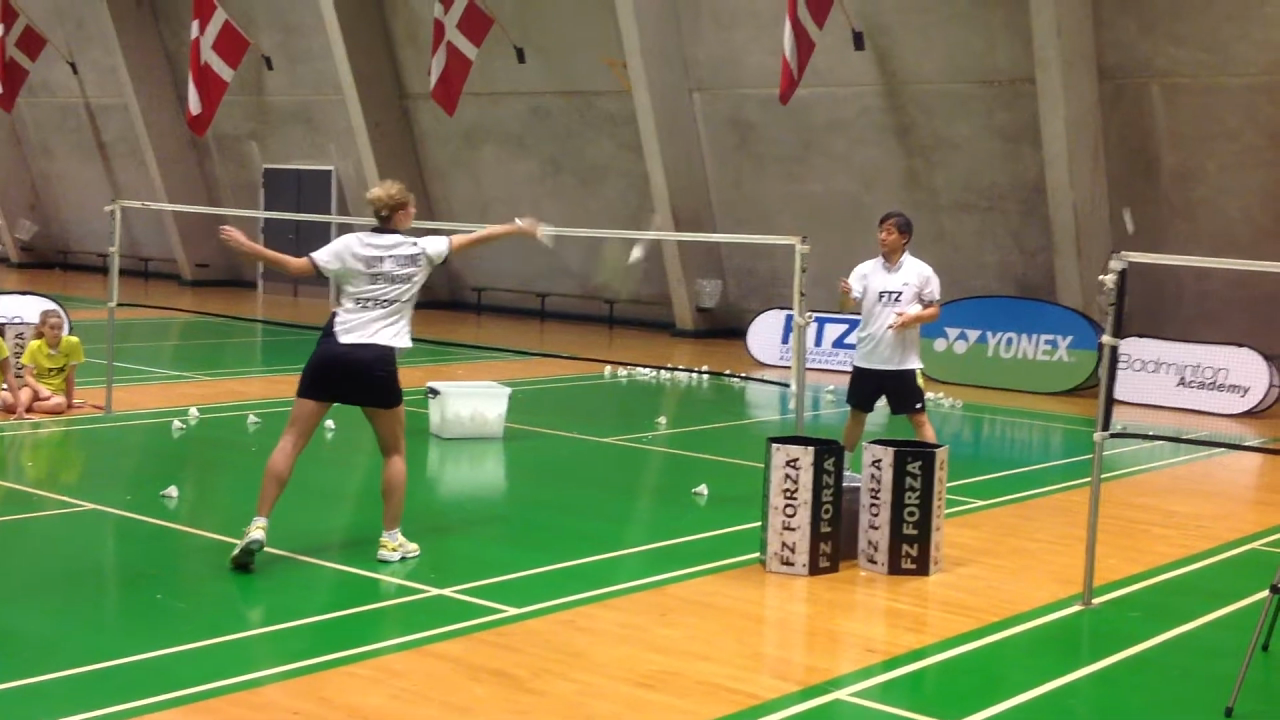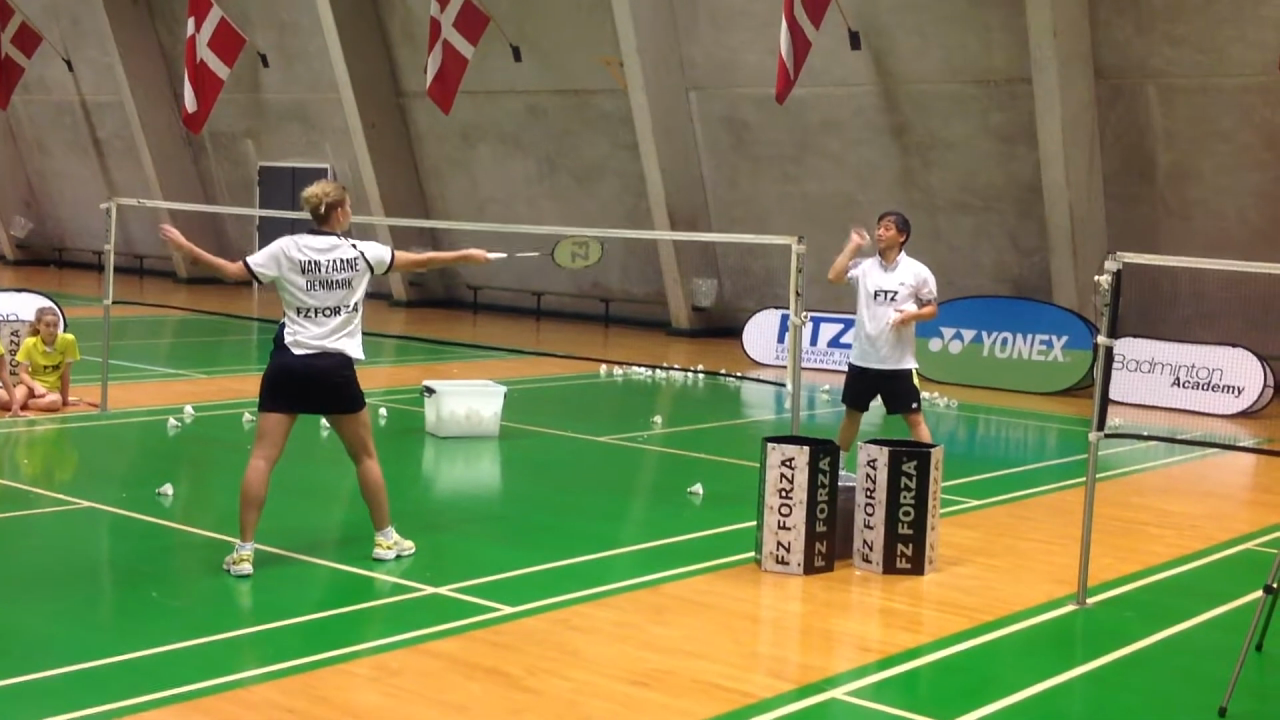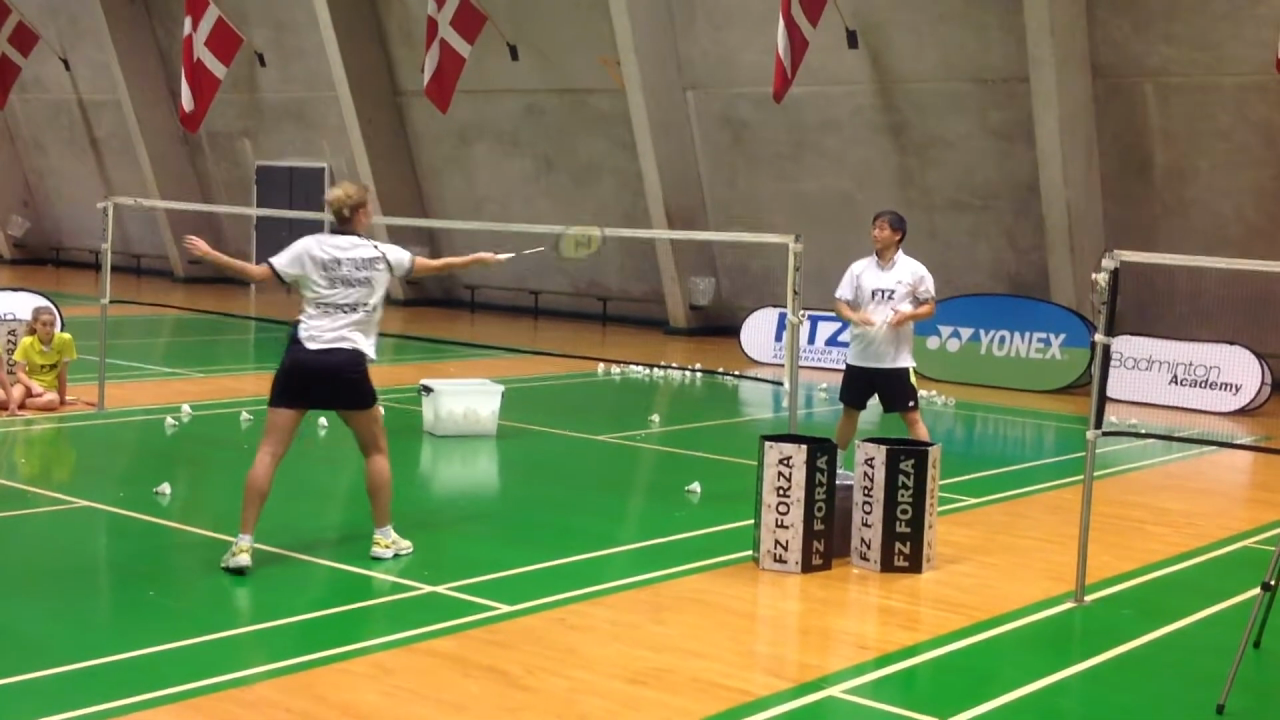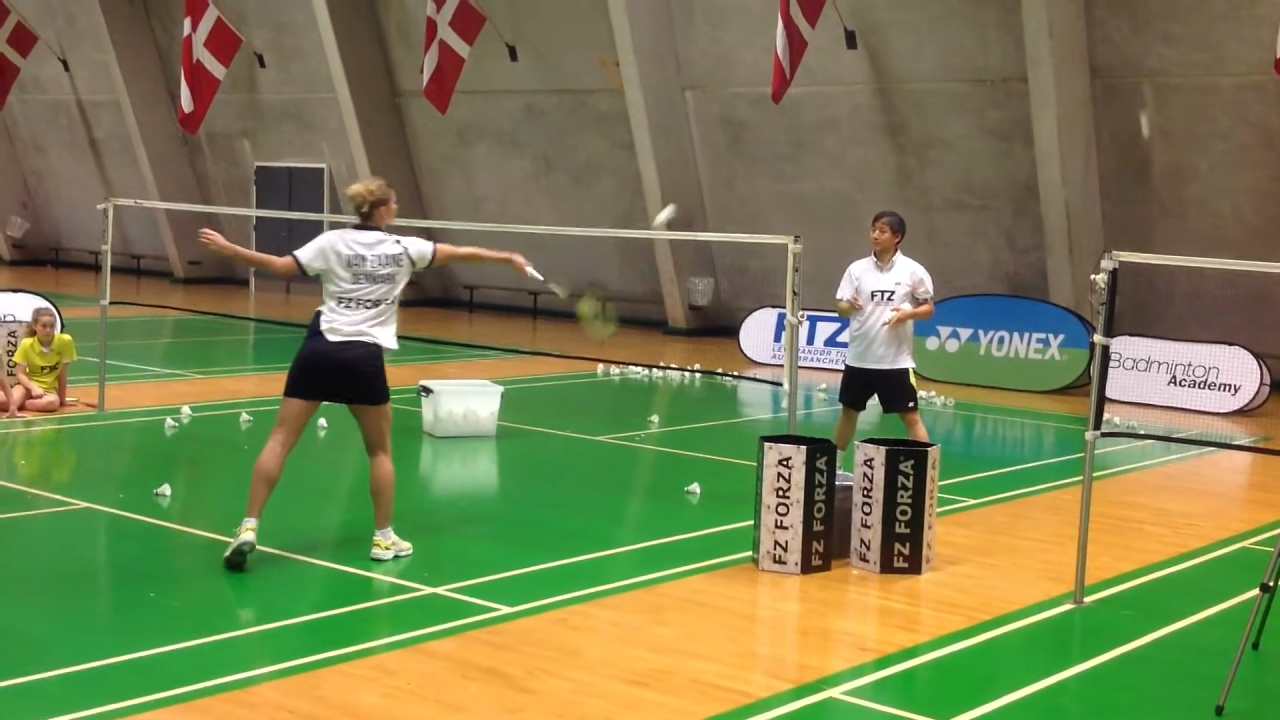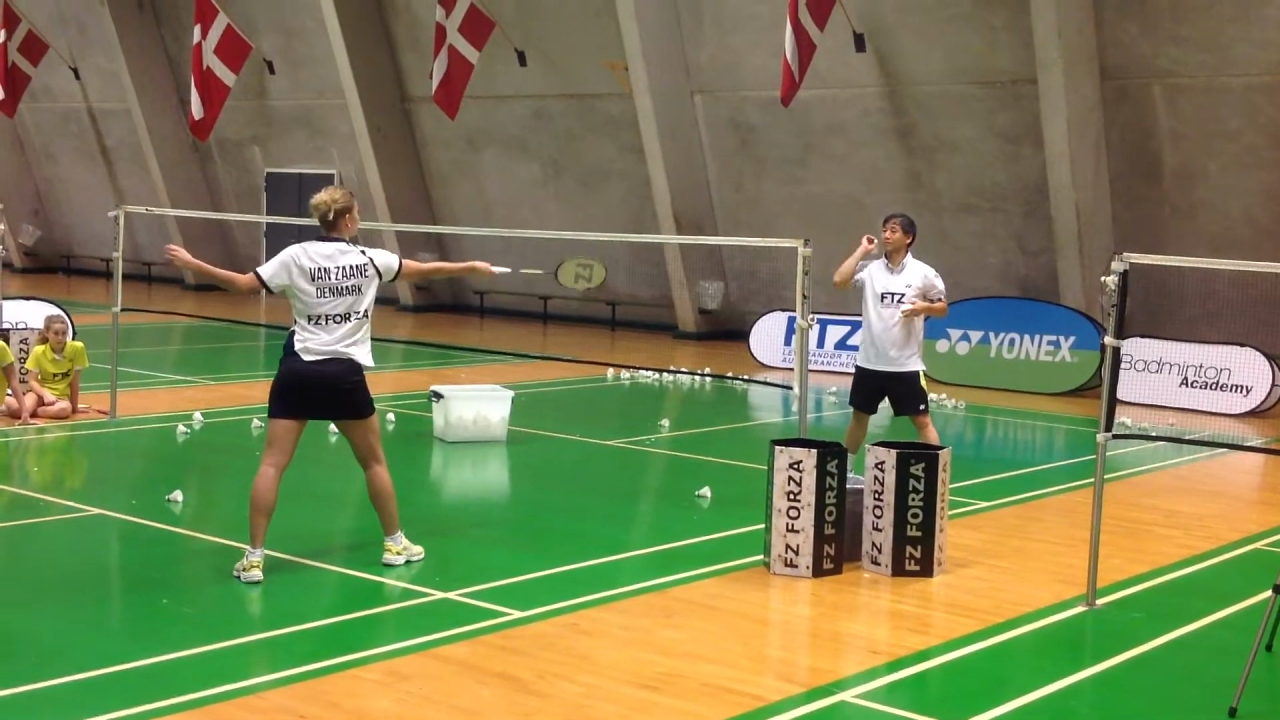
dt=1s
person 1, frame 1
left shoulder: (351, 244)
right shoulder: (421, 249)
left elbow: (296, 267)
right elbow: (473, 238)
left wrist: (247, 247)
right wrist: (517, 227)
left hip: (331, 353)
right hip: (376, 360)
left knee: (291, 441)
right knee: (394, 452)
left ankle: (258, 527)
right ankle: (391, 540)
person 1, frame 2
left shoulder: (286, 249)
right shoulder: (361, 252)
left elbow: (231, 272)
right elbow: (420, 260)
left wrist: (184, 246)
right wrist: (466, 255)
left hip: (288, 365)
right hip: (335, 368)
left knee: (263, 457)
right knee: (365, 455)
left ankle: (244, 551)
right ankle: (386, 538)
person 1, frame 3
left shoulder: (309, 247)
right shoulder: (381, 255)
left elbow: (257, 274)
right elbow: (436, 266)
left wrist: (210, 254)
right wrist: (478, 257)
left hip: (301, 359)
right hip: (347, 364)
left knee: (269, 451)
right knee: (376, 450)
left ankle: (242, 545)
right ankle: (384, 536)
person 1, frame 4
left shoulder: (333, 242)
right shoulder: (402, 248)
left elbow: (280, 267)
right elbow: (459, 253)
left wrist: (229, 248)
right wrist: (506, 257)
left hip: (319, 351)
right hip: (364, 358)
left knee: (279, 440)
right knee: (379, 451)
left ankle: (248, 528)
right ankle: (384, 538)
person 1, frame 5
left shoulder: (296, 256)
right shoulder: (370, 260)
left elbow: (243, 284)
right elbow: (427, 269)
left wrist: (192, 264)
right wrist: (471, 266)
left hip: (297, 371)
right hip: (344, 374)
left knee: (272, 463)
right knee: (374, 462)
left ankle: (254, 557)
right ankle: (395, 543)
person 2, frame 1
left shoulder: (922, 272)
right shoulder: (865, 269)
left elbow: (934, 310)
right elbow: (846, 307)
left wrist: (914, 316)
right wrist: (845, 294)
left hip: (904, 362)
right hip: (867, 359)
left knee: (919, 418)
right knee: (857, 413)
right ankle: (843, 467)
person 2, frame 2
left shoulder: (918, 271)
right shoulder: (863, 266)
left elbow: (932, 308)
right elbow: (834, 277)
left wrist: (913, 314)
right wrist: (853, 245)
left hip: (899, 362)
right hip: (863, 359)
left knee: (914, 418)
right knee: (852, 414)
right ankle: (837, 467)
person 2, frame 3
left shoulder: (915, 270)
right shoulder: (858, 268)
left elbow: (930, 307)
right elbow: (840, 304)
left wrist: (908, 314)
right wrist: (854, 317)
left hip: (897, 360)
right hip: (859, 358)
left knee: (911, 416)
right knee: (849, 412)
right ankle: (835, 465)
person 2, frame 4
left shoulder: (914, 271)
right shoulder: (857, 269)
left elbow: (928, 308)
right elbow: (840, 307)
left wrist: (908, 313)
right wrist: (849, 306)
left hip: (896, 361)
right hip: (859, 359)
left knee: (911, 417)
right knee: (848, 412)
right ankle: (834, 466)
person 2, frame 5
left shoulder: (924, 273)
right shoulder: (868, 269)
left elbow: (943, 308)
right elbow: (839, 281)
left wrist: (924, 307)
right wrist: (862, 250)
left hip: (907, 364)
right hip: (870, 362)
left knee: (922, 420)
right knee: (859, 416)
right ankle: (845, 469)
